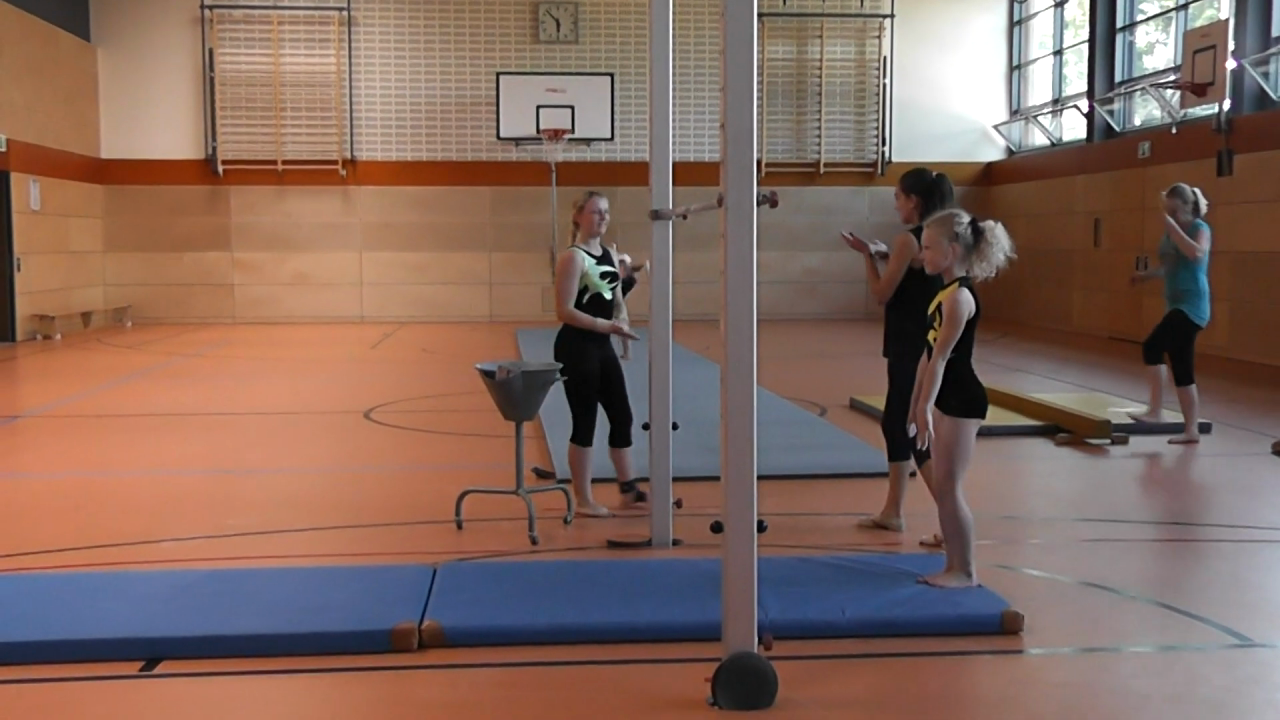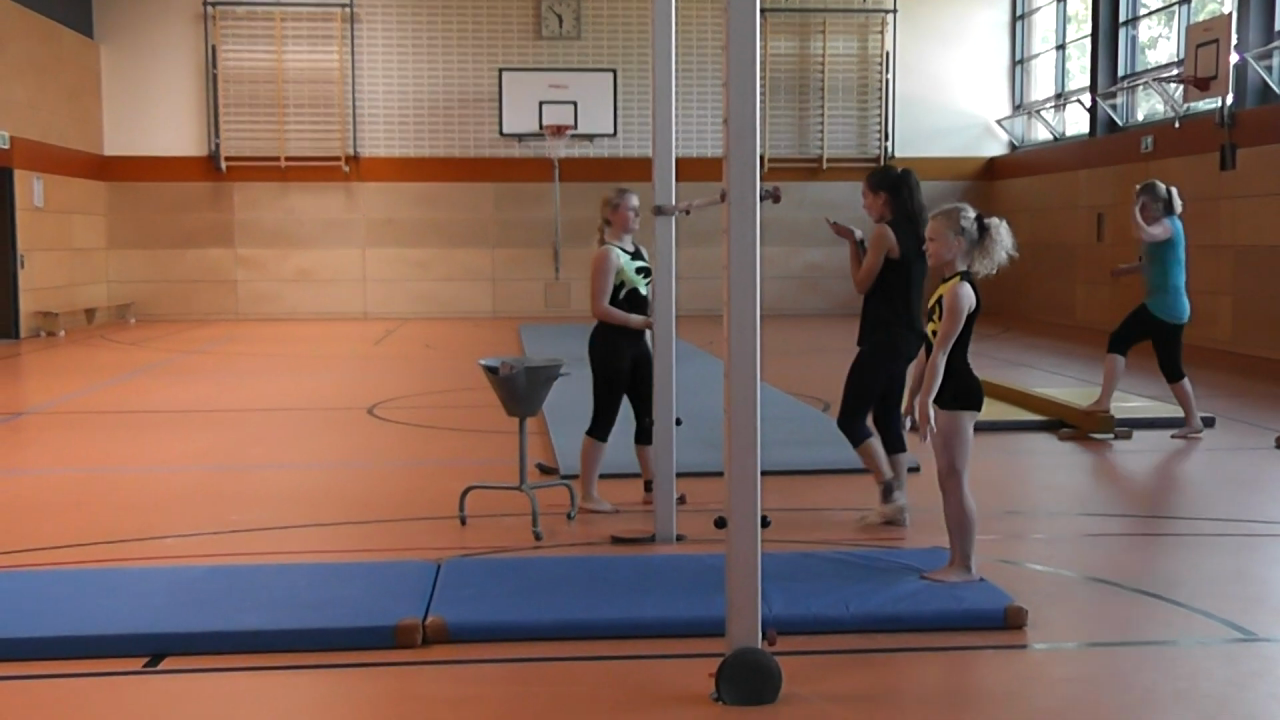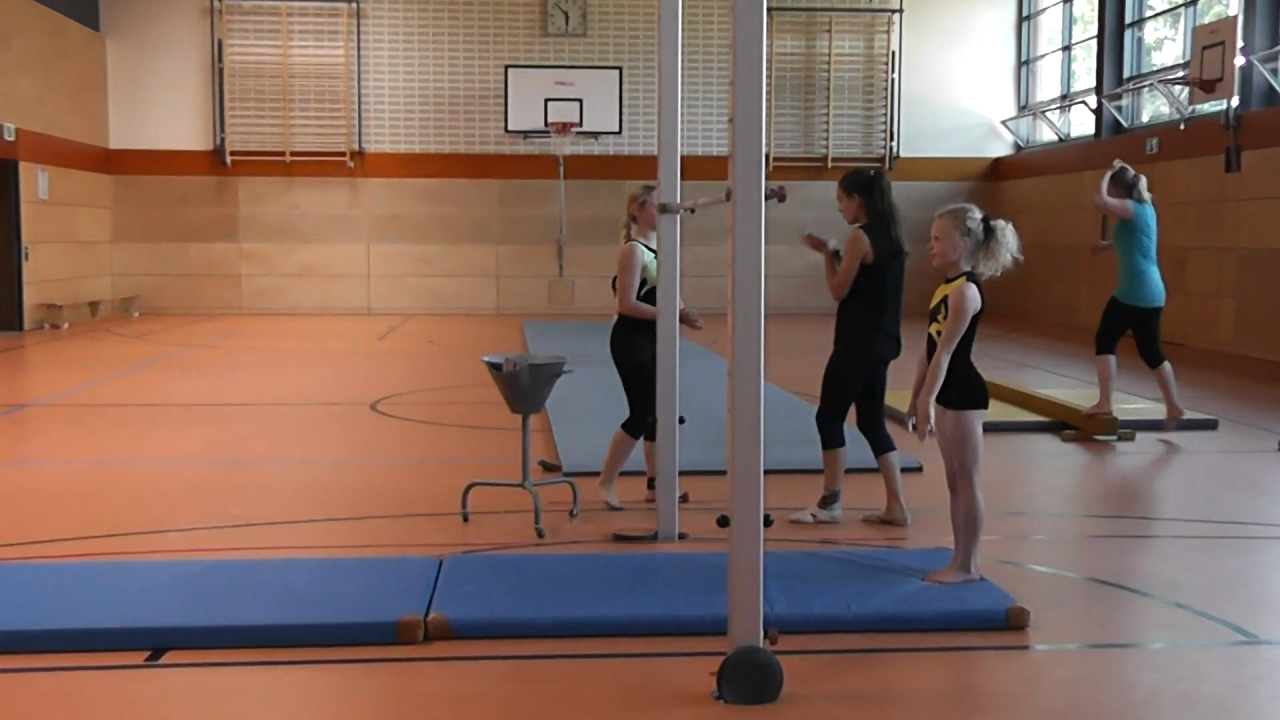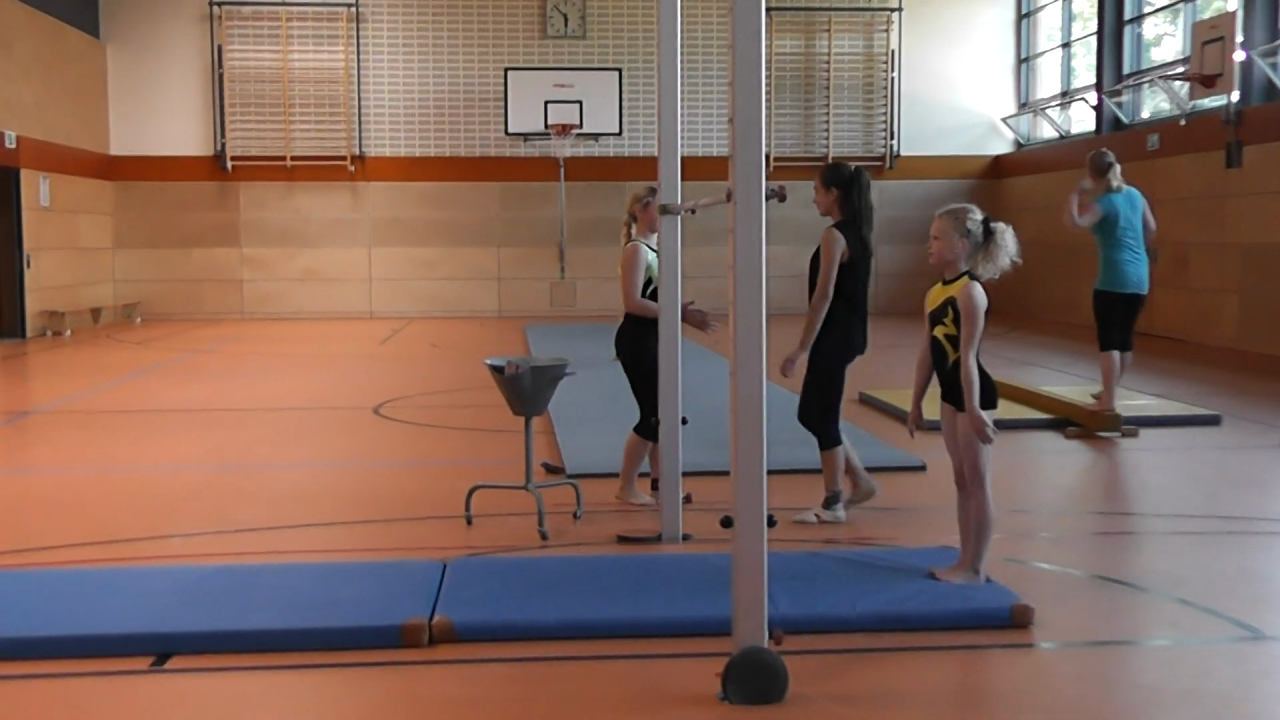
dt=0.3s
person 1, frame 1
left shoulder: (959, 297)
right shoulder: (944, 294)
left elbow: (941, 357)
right elbow: (927, 356)
left wrist: (925, 408)
right wrist: (915, 404)
left hip: (962, 400)
right hip: (946, 399)
left knee: (947, 488)
right knee: (941, 487)
left ankle: (966, 571)
right ankle: (953, 566)
person 1, frame 2
left shoulder: (959, 291)
right shoulder: (945, 288)
left elbow: (942, 352)
right elbow: (927, 350)
left wrist: (926, 401)
right wrist: (912, 398)
left hip: (957, 394)
right hip: (944, 393)
left knee: (954, 481)
right knee: (947, 481)
left ankle: (966, 565)
right ankle: (956, 561)
person 1, frame 3
left shoulder: (965, 291)
right shoulder: (942, 290)
left elbow: (945, 351)
right elbow: (930, 351)
left wrist: (927, 401)
right wrist: (915, 399)
left hip: (963, 395)
right hip: (944, 393)
left knee: (967, 482)
right knee: (954, 481)
left ankle: (967, 566)
right ankle: (958, 562)
person 1, frame 4
left shoulder: (970, 292)
right shoulder: (934, 294)
left elbow: (968, 356)
right elbow: (927, 354)
left wrist: (973, 409)
right wrist: (916, 404)
left hip: (973, 395)
right hip: (951, 395)
left knee: (977, 484)
right knee: (962, 482)
left ankle: (974, 568)
right ankle: (964, 561)
person 2, frame 1
left shoulder: (909, 240)
left elbow: (882, 295)
left wrist: (866, 255)
right wrist: (879, 255)
left hip: (909, 351)
right hip: (924, 349)
left knee: (910, 436)
right knee: (896, 427)
right ankle: (892, 511)
person 2, frame 2
left shoulder: (885, 232)
right shoulder: (913, 233)
left elbow: (862, 284)
left wrist: (854, 243)
right wrist: (861, 242)
left hip: (885, 341)
right hip: (904, 340)
left knee: (850, 418)
right knee: (889, 420)
left ankle: (891, 492)
right ankle: (895, 504)
person 2, frame 3
left shoulder: (859, 237)
right shoulder: (889, 237)
left elbow: (839, 290)
left wrist: (828, 254)
right wrist: (833, 252)
left hip: (858, 343)
right hip: (881, 343)
left knee: (829, 418)
right knee: (873, 423)
left ankle: (830, 503)
right ankle: (895, 506)
person 2, frame 4
left shoulder: (834, 235)
right shoulder: (858, 233)
left elbow: (824, 297)
left wrist: (801, 347)
left hip: (833, 339)
right hip: (846, 337)
left knee: (821, 418)
right knee: (812, 414)
left ankle: (833, 504)
right ankle: (860, 480)
person 3, frame 1
left shoulder: (609, 256)
right shoulder: (572, 257)
left elbow: (616, 302)
right elbow: (564, 311)
left wrist: (621, 322)
right wrist: (608, 326)
left hip: (603, 347)
right hip: (577, 347)
left knee: (623, 417)
right knee: (585, 422)
left ankle: (629, 490)
right ankle: (583, 500)
person 3, frame 2
left shoulder: (640, 251)
right shoulder: (607, 254)
right elbow: (599, 309)
left wrist: (653, 322)
right wrist: (643, 321)
left hip: (637, 344)
right hip: (611, 345)
left knee: (648, 416)
right knee: (604, 418)
left ankle: (651, 488)
right ankle: (588, 494)
person 3, frame 3
left shoulder: (660, 247)
right shoulder: (632, 251)
right elbow: (626, 304)
left wrist: (680, 313)
left hip: (653, 339)
right hip: (631, 340)
left knee: (656, 414)
right knee: (641, 415)
left ankle: (653, 485)
right ankle: (606, 483)
person 3, frame 4
left shoulder: (657, 249)
right shoulder: (635, 251)
right elbow: (632, 303)
right wrist: (677, 312)
left hip: (655, 340)
right hip: (637, 341)
left knee: (662, 414)
right knee: (652, 416)
left ankle: (659, 485)
right ankle: (627, 486)
person 4, frame 1
left shoulder: (1199, 229)
right shoulder: (1169, 232)
left elbow: (1195, 254)
left wrist: (1172, 226)
right wrist: (1147, 275)
left hip: (1191, 307)
right hip: (1175, 306)
left knee: (1152, 347)
right knee: (1181, 368)
left ankle: (1155, 410)
right ankle: (1192, 429)
person 4, frame 2
left shoulder: (1169, 224)
right shoulder: (1161, 224)
left elbow: (1144, 235)
left wrist: (1136, 211)
right wrist: (1129, 268)
left hip: (1164, 305)
right hip: (1171, 307)
left knee: (1119, 340)
right knee: (1171, 366)
left ankle: (1104, 401)
right ankle: (1193, 420)
person 4, frame 3
left shoulder: (1131, 209)
right shoulder: (1144, 208)
left elbow: (1100, 201)
left wrist: (1108, 174)
right wrist: (1108, 245)
left hip: (1132, 292)
right hip: (1153, 291)
left knee: (1104, 341)
right knee: (1152, 352)
left ankle: (1105, 404)
right ankle: (1173, 406)
person 4, frame 4
left shoulder: (1101, 202)
right shoulder: (1134, 194)
left elbow: (1075, 222)
right elbow: (1151, 228)
left wrist: (1075, 195)
left hip: (1113, 278)
right hip: (1139, 277)
left knee: (1108, 339)
right knee: (1124, 337)
left ankle: (1108, 399)
right ankle: (1108, 391)
